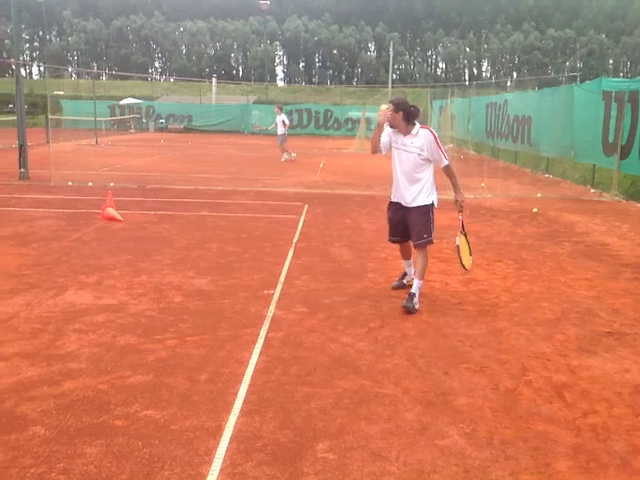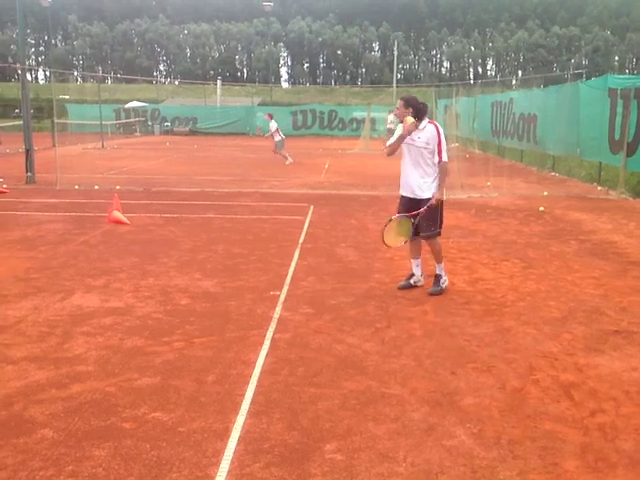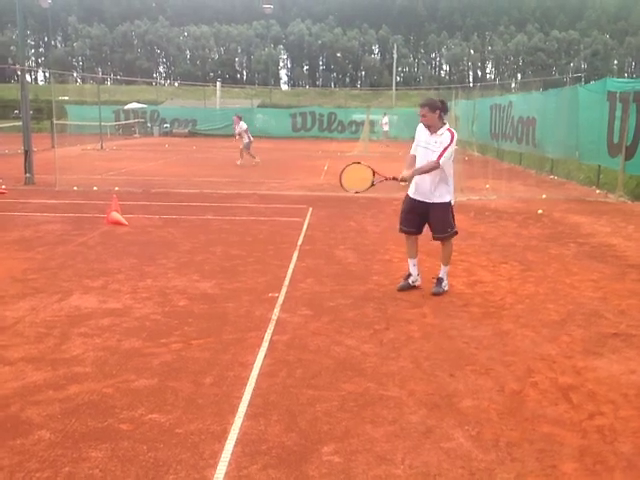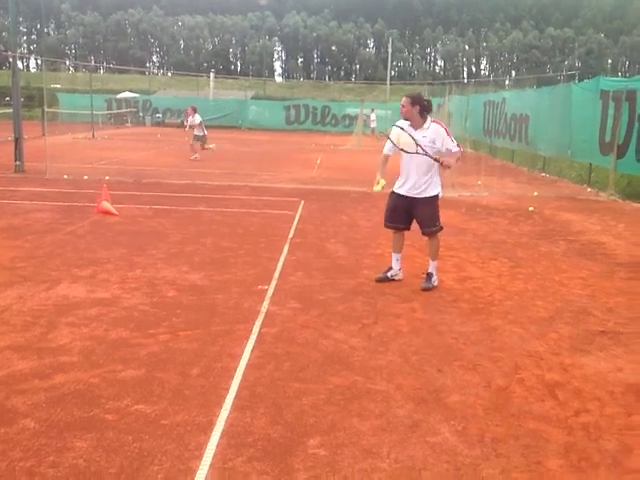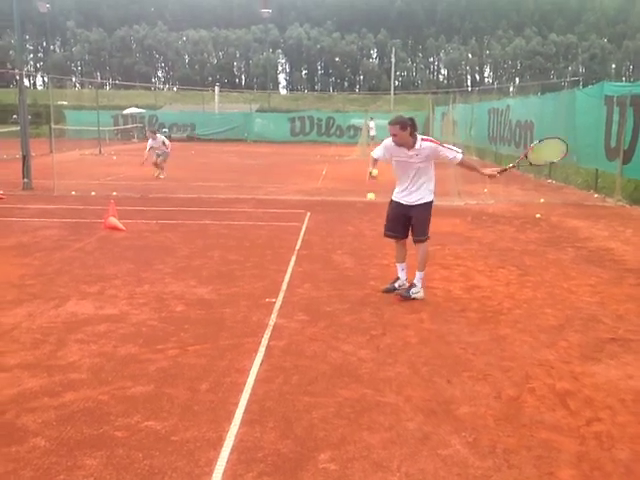
dt=0.4s
person 1, frame 1
left shoulder: (427, 135)
right shoulder: (391, 133)
left elbow: (444, 164)
right elbow: (375, 150)
left wrist: (457, 191)
right wrist: (379, 125)
left hip: (421, 200)
right hip: (399, 198)
left knee: (420, 245)
right knee: (401, 239)
left ankle: (414, 294)
right ankle: (409, 274)
person 1, frame 2
left shoulder: (433, 129)
right shoulder: (403, 129)
left elbow: (442, 162)
right elbow: (389, 152)
left wrist: (440, 190)
right wrist: (403, 135)
left hip: (429, 194)
right hip: (408, 192)
left knee: (430, 236)
right knee: (412, 235)
left ankle: (441, 276)
right ankle: (417, 275)
person 1, frame 3
left shoulder: (449, 135)
right shoulder: (420, 129)
left elbow: (436, 163)
left wrist: (413, 173)
right wrist: (407, 172)
left hip: (440, 197)
right hip: (416, 194)
left knee: (445, 237)
right knee: (410, 233)
left ankle: (443, 278)
right ankle: (414, 276)
person 1, frame 4
left shoulder: (437, 129)
right shoulder: (400, 127)
left elbow: (455, 150)
right elbow: (387, 152)
left wrist: (450, 158)
right wrist: (380, 173)
left hip: (427, 191)
right hip: (402, 189)
left knee: (432, 232)
right knee: (397, 229)
left ankle: (432, 273)
right ankle: (396, 269)
person 1, frame 5
left shoulder: (429, 146)
right shoulder: (389, 144)
left elbow: (458, 158)
right elbow: (375, 154)
left wrist: (482, 171)
right wrist: (372, 168)
left hip: (422, 199)
right hip: (400, 198)
left knee: (420, 240)
right knee: (399, 238)
left ankle: (417, 285)
right ankle: (401, 279)
